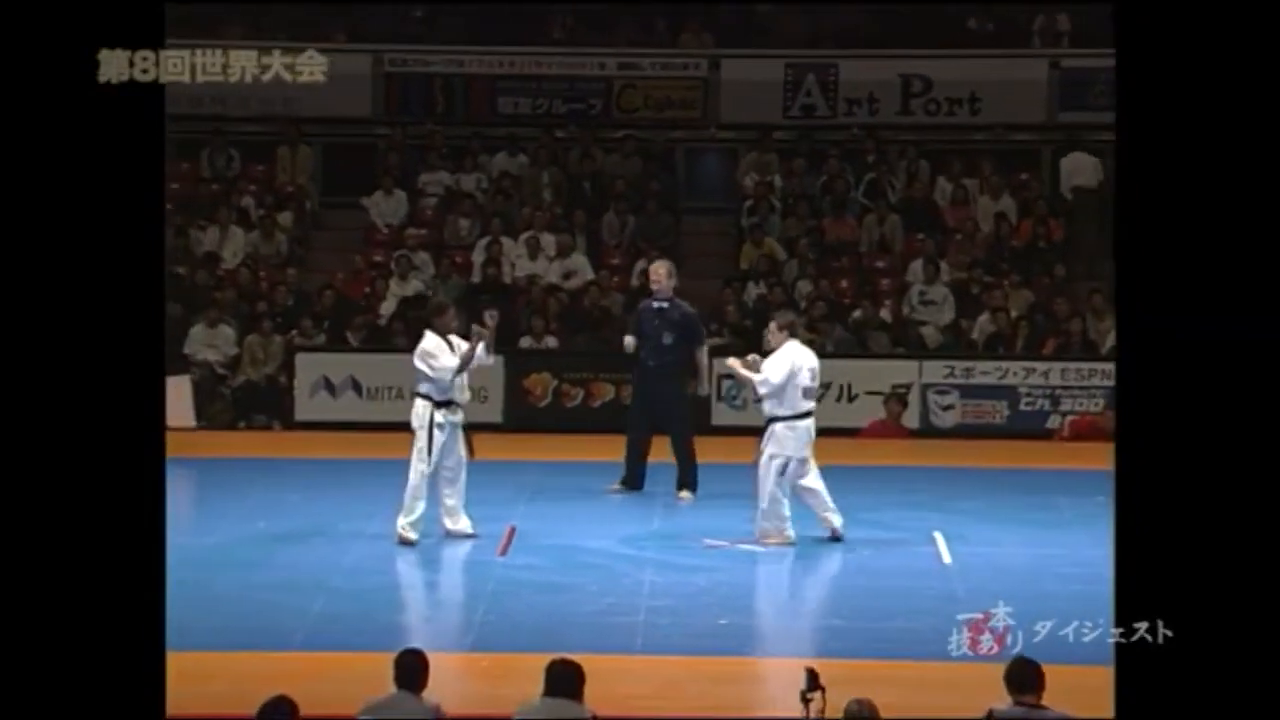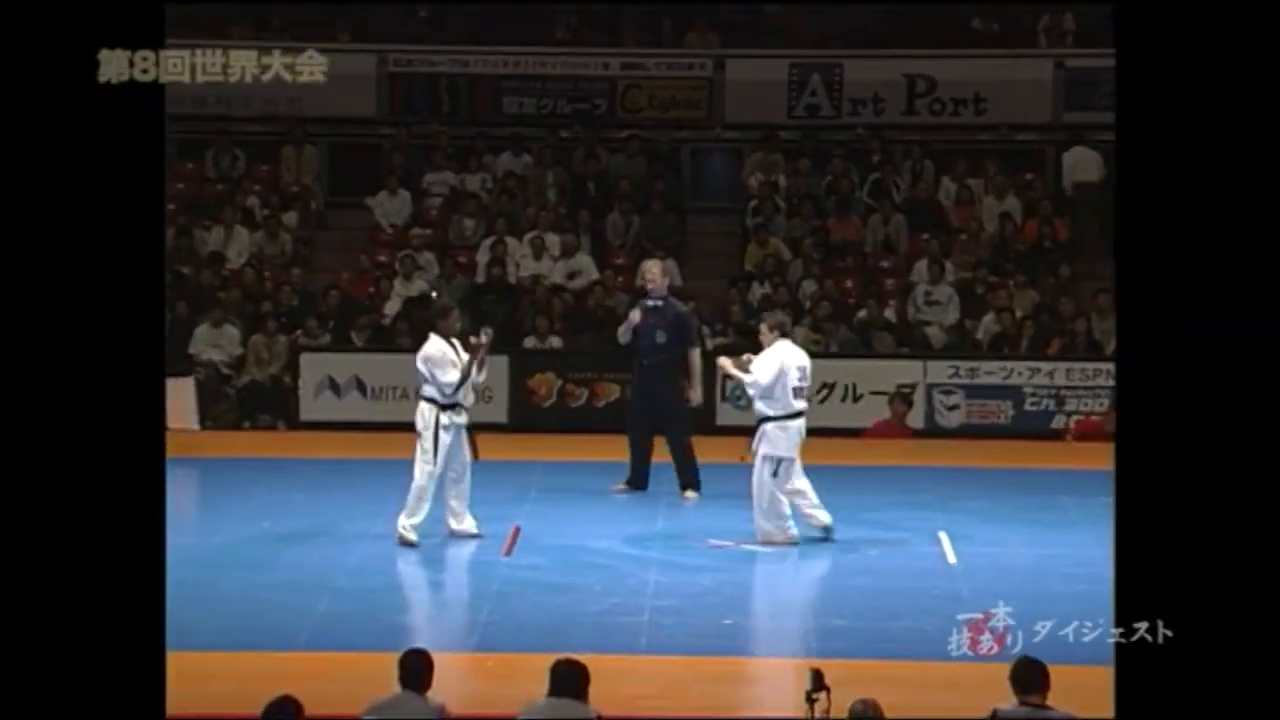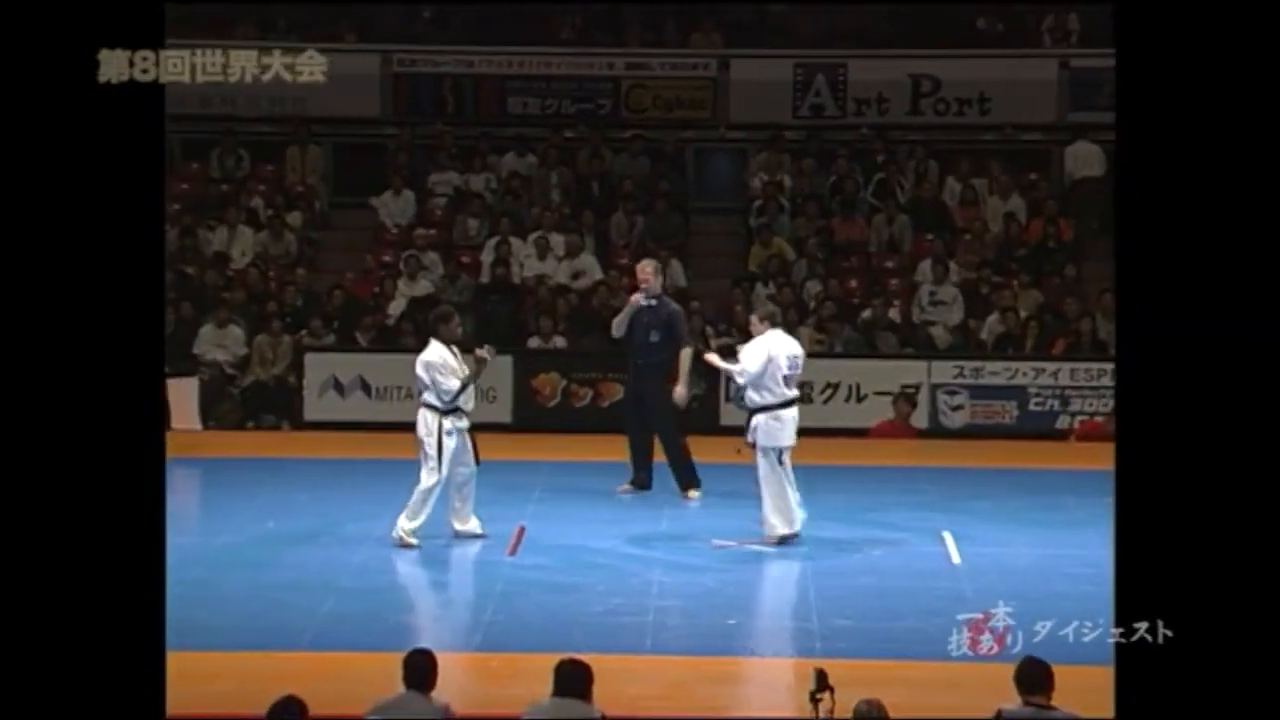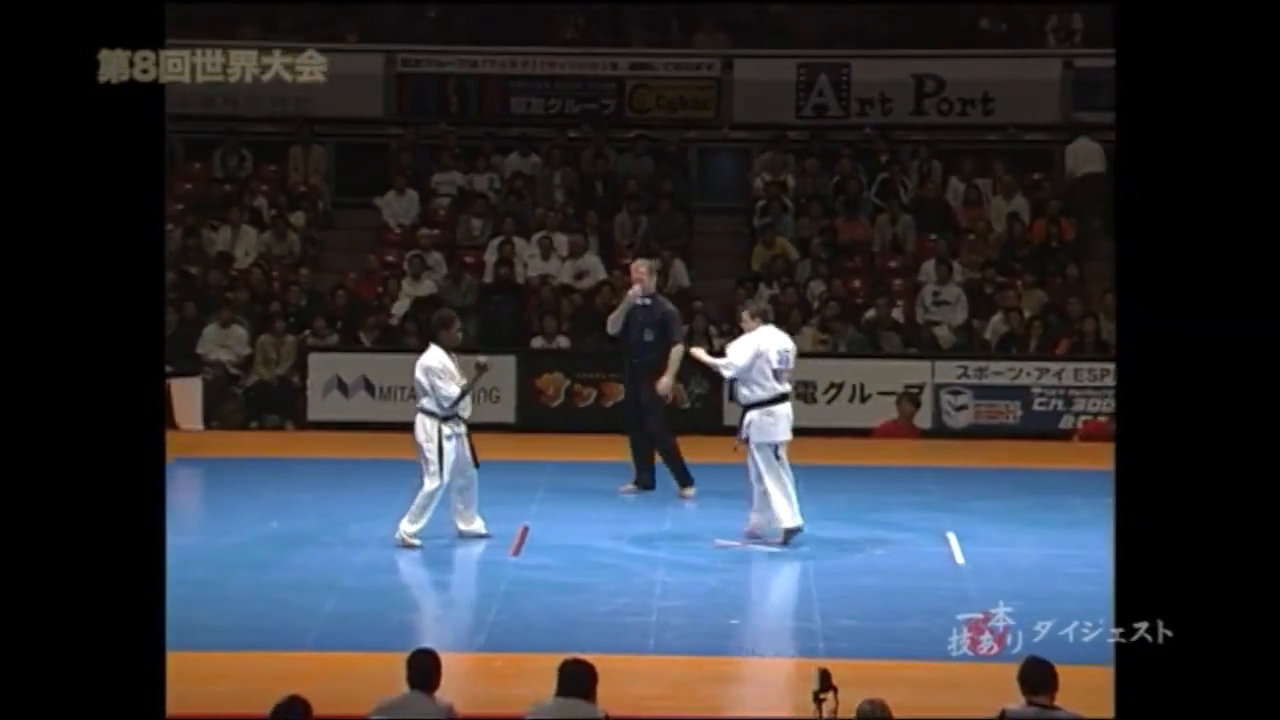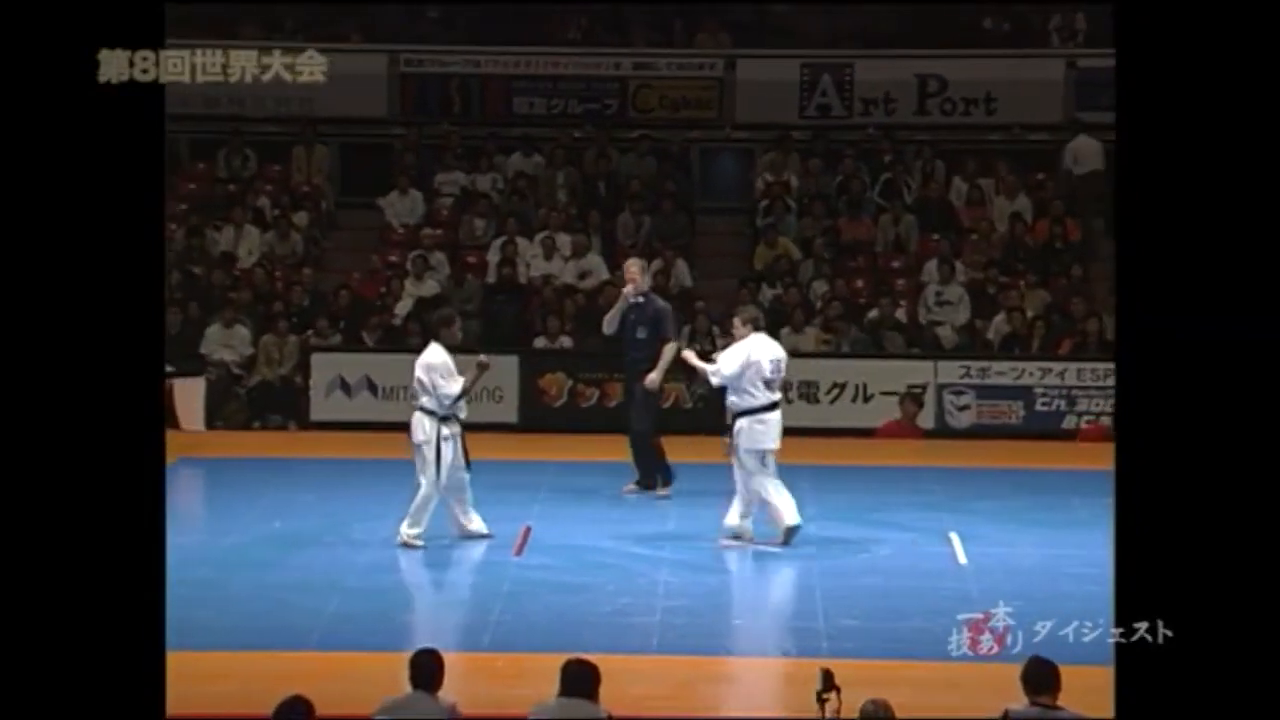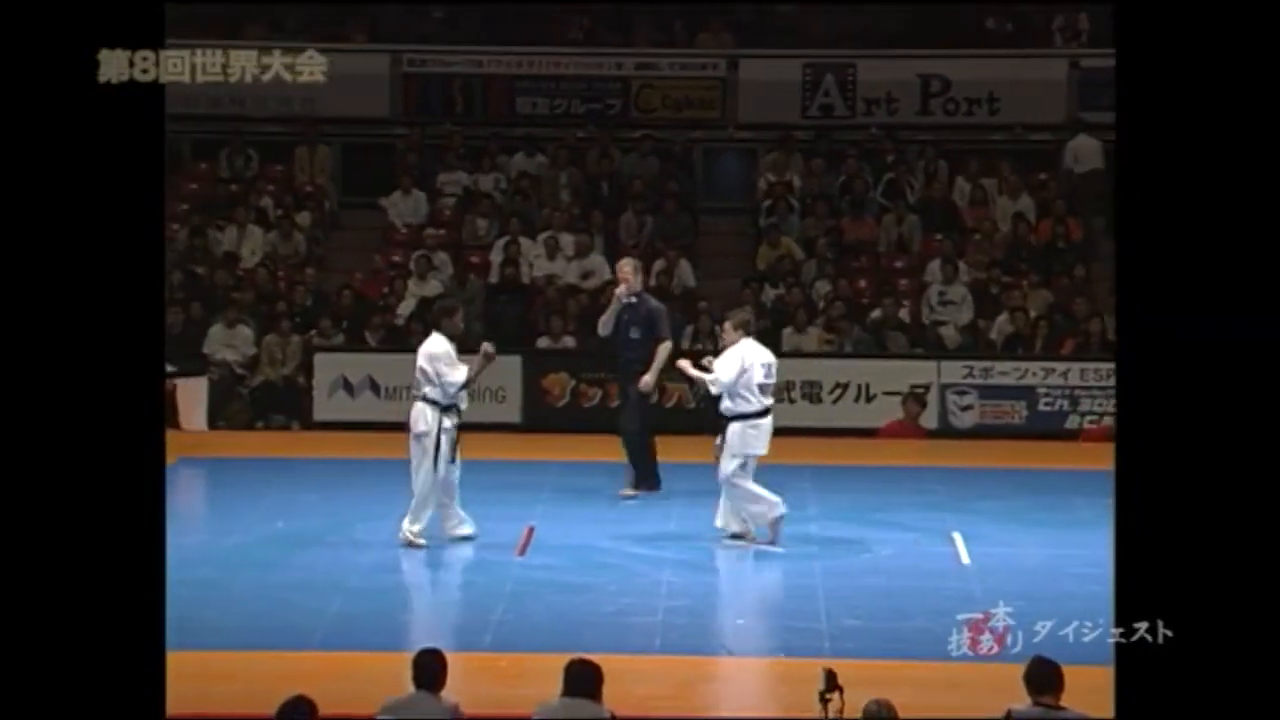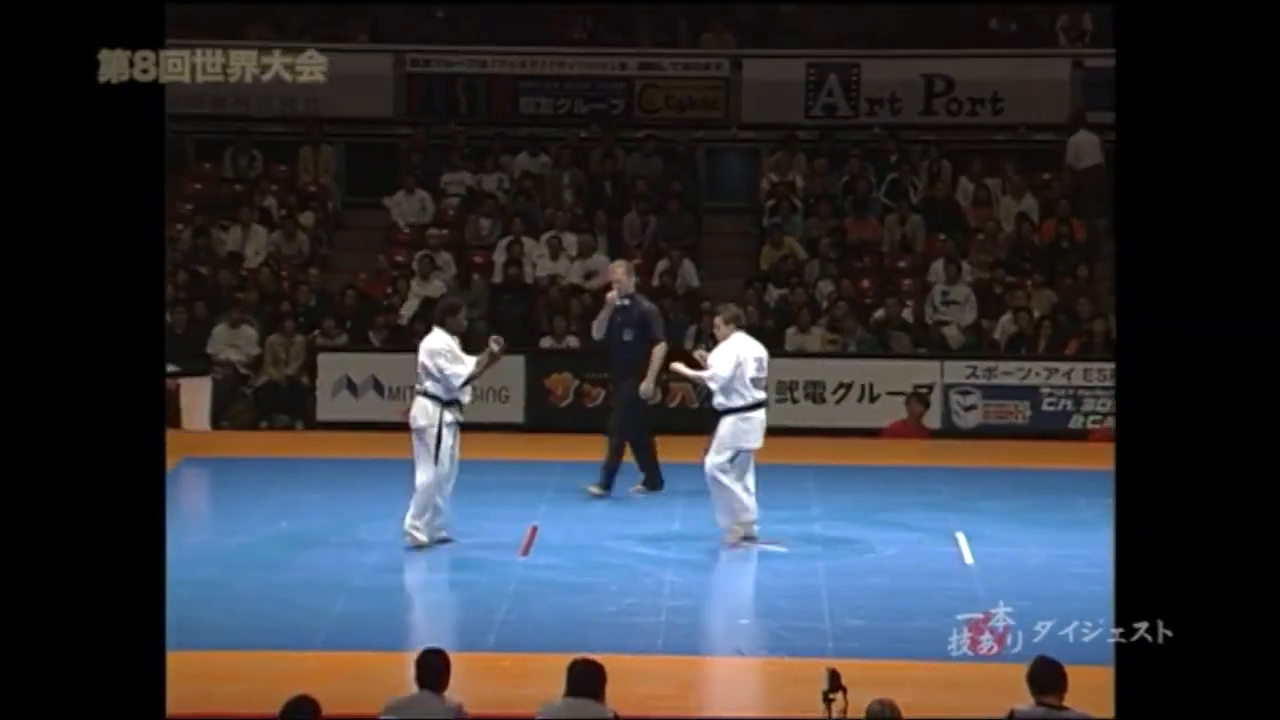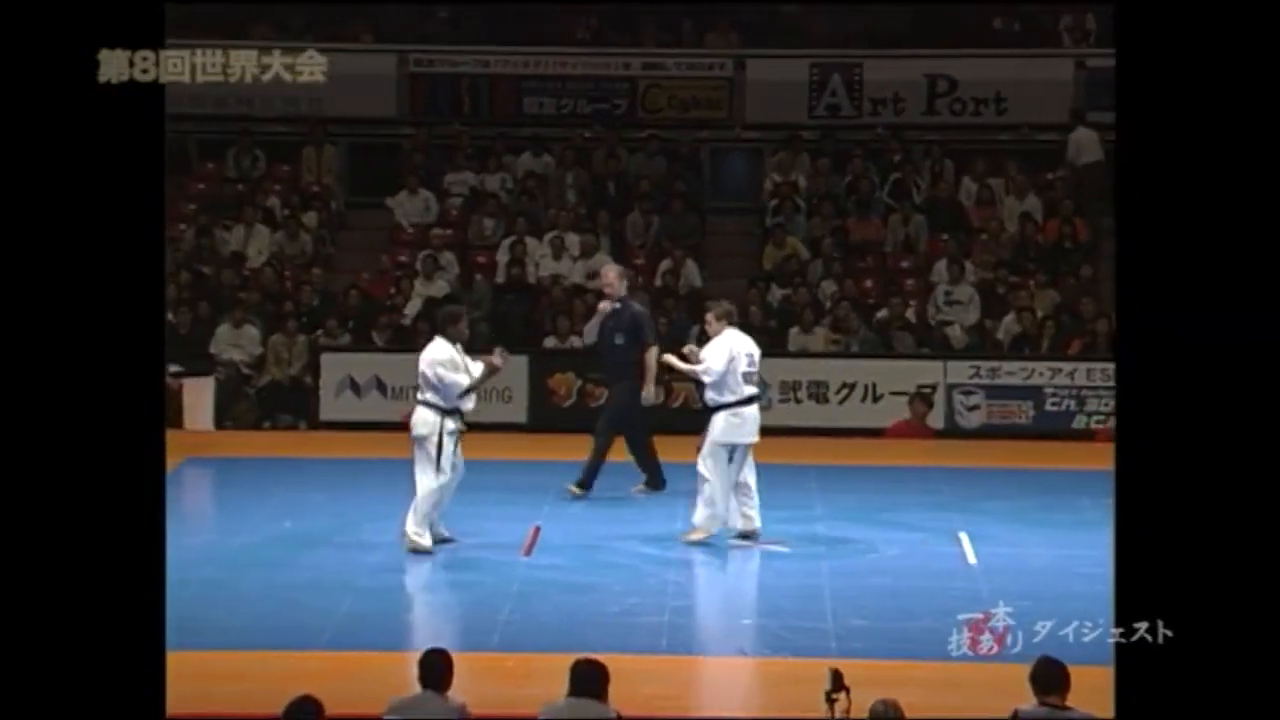
dt=0.1s
person 1, frame 1
left shoulder: (453, 341)
right shoulder: (429, 346)
left elbow: (484, 359)
right elbow: (453, 371)
left wrist: (489, 331)
right wrist: (473, 346)
left hip: (450, 414)
right hip: (431, 415)
left knee: (454, 469)
right knee: (422, 470)
left ankle: (455, 522)
right ankle: (406, 526)
person 1, frame 2
left shoulder: (455, 345)
right shoulder: (432, 350)
left elbow: (477, 376)
right elbow: (453, 385)
left wrist: (482, 352)
right wrist: (472, 358)
left hip: (454, 416)
right hip: (435, 417)
left knee: (460, 470)
right knee: (427, 472)
left ankle: (460, 523)
right ankle: (407, 527)
person 1, frame 3
left shoulder: (452, 351)
right shoulder: (432, 357)
left elbow: (462, 386)
right elbow: (452, 393)
left wrist: (480, 365)
right wrist: (477, 369)
left hip: (454, 421)
right hip: (436, 423)
left knee: (465, 472)
right knee: (433, 477)
left ankle: (464, 523)
right ankle: (405, 530)
person 1, frame 4
left shoulder: (448, 357)
right shoulder: (431, 362)
left elbow: (457, 391)
right elbow: (451, 399)
left wrist: (477, 374)
right wrist: (477, 376)
left hip: (452, 426)
right hip: (435, 428)
left knee: (466, 475)
right knee: (436, 481)
left ankle: (468, 524)
right ankle: (407, 531)
person 1, frame 5
left shoulder: (442, 355)
right shoulder: (433, 360)
left elbow: (453, 386)
right elbow: (451, 396)
left wrist: (475, 372)
right wrist: (477, 375)
left hip: (445, 425)
right hip: (431, 426)
left knee: (458, 477)
right knee: (433, 482)
left ankle: (468, 525)
right ankle: (409, 534)
person 1, frame 6
left shoulder: (444, 345)
right shoulder: (435, 349)
left elbow: (458, 377)
right elbow: (456, 385)
left wrist: (480, 359)
right wrist: (482, 364)
left hip: (443, 416)
right hip: (431, 417)
left knee: (448, 475)
right knee: (428, 476)
left ankle: (455, 525)
right ankle: (411, 531)
person 1, frame 7
left shoulder: (448, 340)
right shoulder: (437, 345)
left elbow: (468, 365)
right elbow: (461, 380)
left wrist: (488, 353)
right wrist: (488, 361)
left hip: (444, 413)
right hip: (433, 414)
left knee: (445, 472)
right knee: (431, 473)
left ankle: (434, 528)
right ankle: (415, 527)
person 1, frame 8
left shoulder: (452, 349)
right shoulder: (438, 354)
left elbow: (473, 372)
right elbow: (460, 389)
left wrist: (490, 365)
right wrist: (489, 373)
left hip: (445, 421)
right hip: (434, 422)
left knee: (451, 475)
right knee: (434, 479)
left ankle: (433, 529)
right ankle: (416, 534)
person 2, frame 1
left shoulder: (685, 312)
right shoulder: (644, 308)
left elbow: (700, 348)
right elbow: (631, 339)
left wrist: (703, 381)
right wrist: (629, 341)
left hip: (673, 380)
right hip: (645, 377)
left knee: (680, 433)
right knee: (637, 430)
left ankle: (687, 485)
right ankle: (632, 480)
person 2, frame 2
left shoulder: (679, 312)
right shoulder: (641, 308)
left elbow: (693, 349)
right elbow: (622, 338)
left wrist: (696, 385)
right wrist: (628, 324)
left hip: (667, 379)
right hip: (642, 377)
left knee: (677, 434)
right knee: (638, 431)
left ankle: (690, 485)
right ankle: (636, 481)
person 2, frame 3
left shoulder: (672, 310)
right shoulder: (636, 307)
left elbow: (685, 348)
right elbow: (616, 333)
left wrist: (682, 383)
right wrist: (629, 309)
left hip: (660, 379)
right hip: (637, 376)
left knee: (669, 431)
right knee: (636, 430)
left ankle: (690, 484)
right ankle: (641, 479)
person 2, frame 4
left shoulder: (666, 310)
right shoulder: (632, 305)
left elbow: (678, 345)
right elbow: (611, 329)
left wrist: (668, 377)
right wrist: (625, 304)
left hip: (654, 377)
right hip: (633, 374)
left knee: (657, 430)
right knee: (636, 430)
left ankle: (685, 481)
right ankle: (644, 480)
person 2, frame 5
left shoulder: (659, 307)
right shoulder: (626, 305)
left elbow: (671, 343)
right elbow: (607, 329)
left wrist: (658, 373)
right wrist: (621, 303)
left hip: (648, 374)
right hip: (630, 373)
left knee: (641, 426)
right knee: (640, 427)
left ankle: (664, 477)
right ankle: (647, 478)
person 2, frame 6
left shoulder: (653, 307)
right shoulder: (620, 306)
left elbow: (666, 343)
right elbow: (603, 331)
left wrist: (652, 374)
right wrist: (615, 305)
left hip: (642, 374)
right hip: (625, 373)
left knee: (630, 427)
right knee: (640, 428)
left ankle: (641, 481)
right ankle: (649, 480)
person 2, frame 7
left shoulder: (646, 309)
right shoulder: (614, 308)
left elbow: (660, 345)
right elbow: (597, 334)
left wrist: (649, 379)
right wrist: (607, 308)
left hip: (636, 377)
right hip: (619, 376)
left knee: (618, 427)
right knee: (637, 431)
left ankle: (605, 483)
right ankle: (653, 480)
person 2, frame 8
left shoulder: (637, 312)
right shoulder: (606, 313)
left elbow: (652, 348)
right elbow: (588, 339)
left wrist: (650, 384)
right wrist: (599, 317)
left hip: (629, 381)
right hip: (614, 379)
left knee: (604, 429)
right knee: (635, 432)
left ankle: (584, 484)
right ankle: (655, 480)
person 3, frame 1
left shoulder: (785, 355)
right shoulder: (808, 354)
left elbow: (767, 384)
left wrist: (740, 369)
right wrist: (760, 366)
left hip: (785, 427)
right hip: (801, 423)
left knee: (770, 481)
right knee: (805, 477)
left ankle: (778, 531)
right ankle: (833, 524)
person 3, frame 2
left shoulder: (774, 355)
right shoulder: (800, 354)
left elbow: (756, 385)
left wrist: (731, 369)
right wrist: (754, 366)
left hip: (777, 427)
right hip: (792, 423)
left knee: (766, 481)
right knee: (790, 479)
left ankle: (780, 532)
right ankle: (821, 519)
person 3, frame 3
left shoulder: (763, 345)
right shoulder: (792, 344)
left elbow: (743, 373)
left wrist: (716, 361)
right wrist: (746, 357)
left hip: (770, 418)
right hip: (784, 413)
left knee: (774, 474)
right knee: (774, 471)
left ankle: (784, 527)
right ankle: (790, 520)
person 3, frame 4
left shoulder: (753, 341)
right shoulder: (785, 340)
left elbow: (730, 366)
left wrist: (703, 356)
right wrist: (736, 353)
left hip: (763, 413)
right hip: (778, 409)
left knee: (772, 471)
right knee: (762, 469)
left ankle: (789, 521)
right ankle: (760, 523)
person 3, frame 5
left shoulder: (744, 348)
right shoulder: (775, 348)
left elbow: (719, 374)
left wrist: (694, 360)
right wrist: (725, 363)
left hip: (753, 421)
right hip: (767, 417)
left knee: (760, 477)
right knee: (746, 474)
left ankle: (787, 519)
right ankle: (739, 525)
person 3, frame 6
left shoulder: (738, 353)
right shoulder: (765, 354)
left elbow: (718, 383)
left wrist: (689, 370)
right wrist: (716, 367)
left hip: (745, 425)
right hip: (757, 421)
left knee: (731, 477)
right knee: (736, 476)
left ankle: (772, 511)
right ankle: (739, 526)
person 3, frame 7
left shoulder: (731, 347)
right shoulder: (755, 346)
left elbow: (716, 379)
left wrist: (685, 371)
right wrist: (708, 363)
left hip: (738, 420)
right hip: (752, 416)
left knee: (716, 467)
right knee: (739, 473)
left ankle: (743, 519)
right ankle: (744, 525)
person 3, frame 8
left shoulder: (723, 343)
right shoulder: (746, 342)
left elbow: (710, 373)
left wrist: (678, 364)
right wrist: (700, 359)
left hip: (731, 415)
right hip: (746, 412)
left knee: (711, 467)
right knee: (738, 472)
left ankle: (706, 525)
right ankle: (749, 525)
